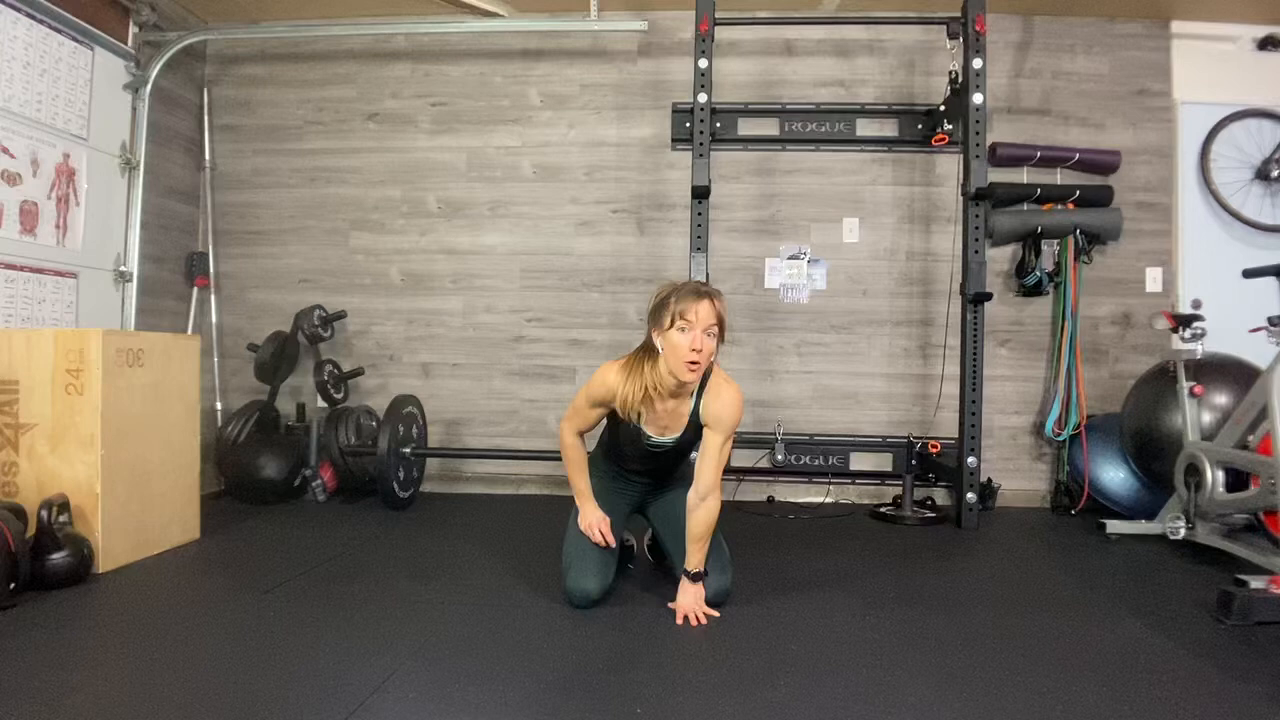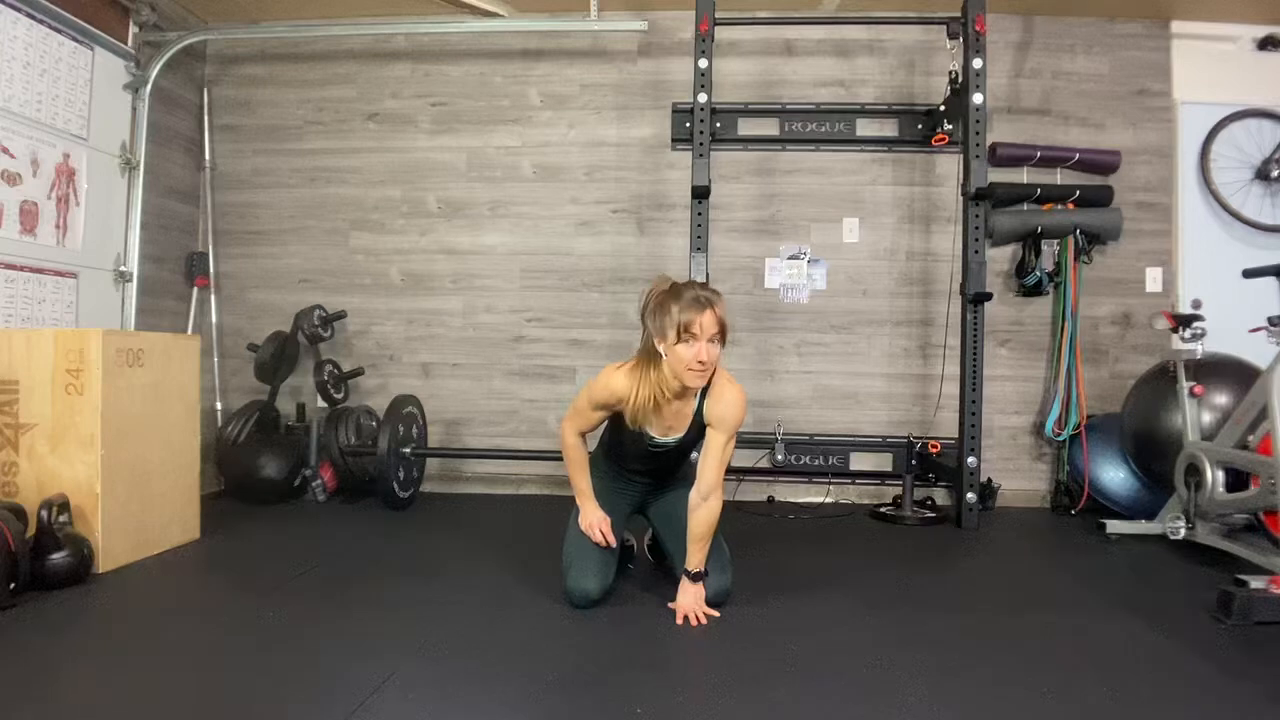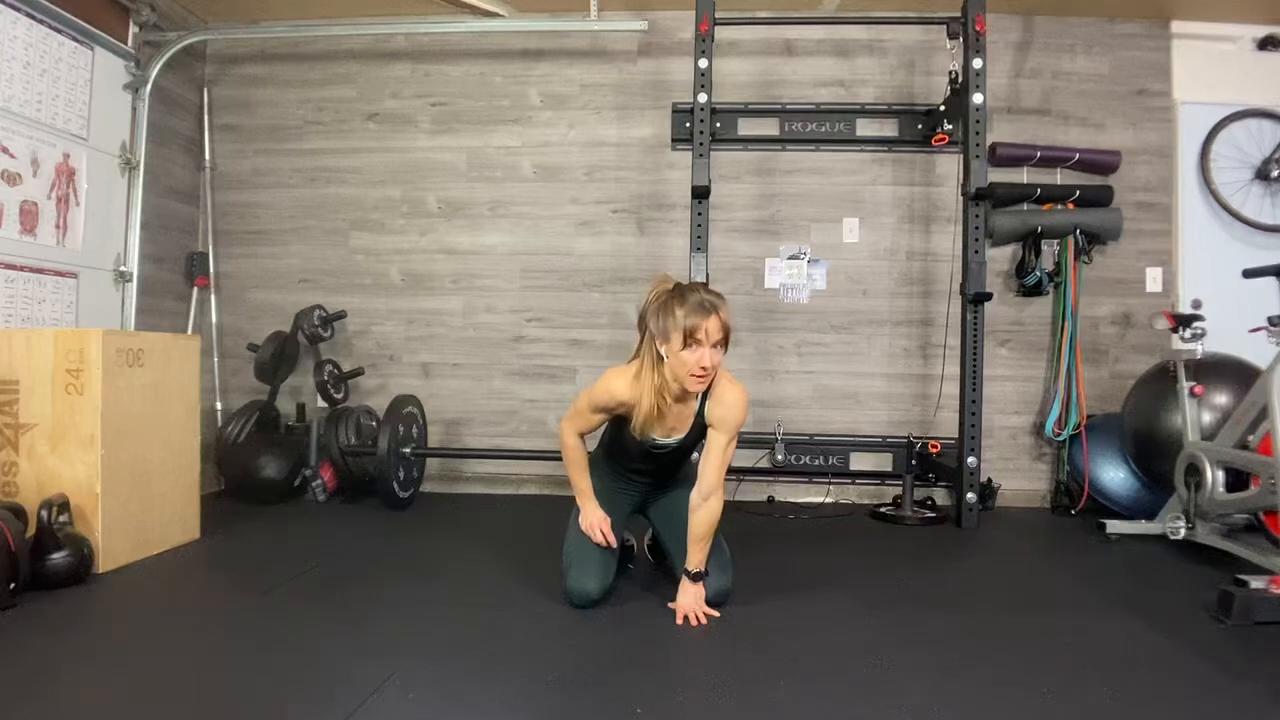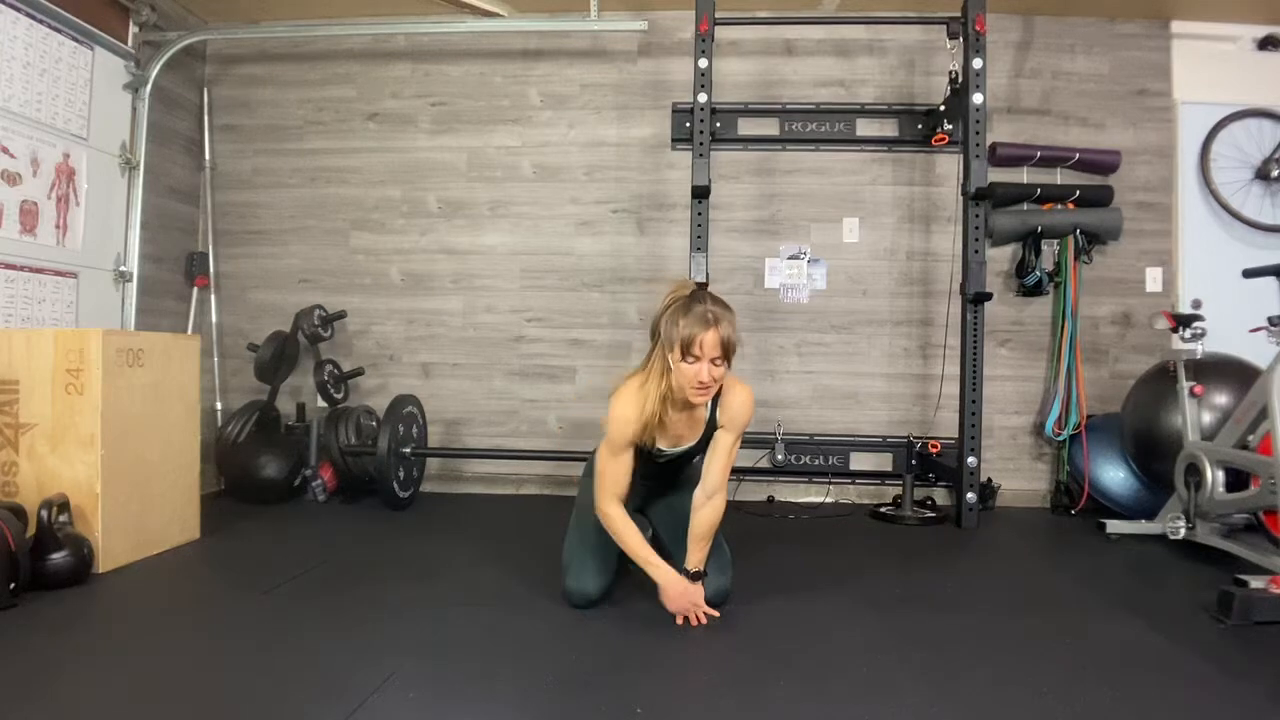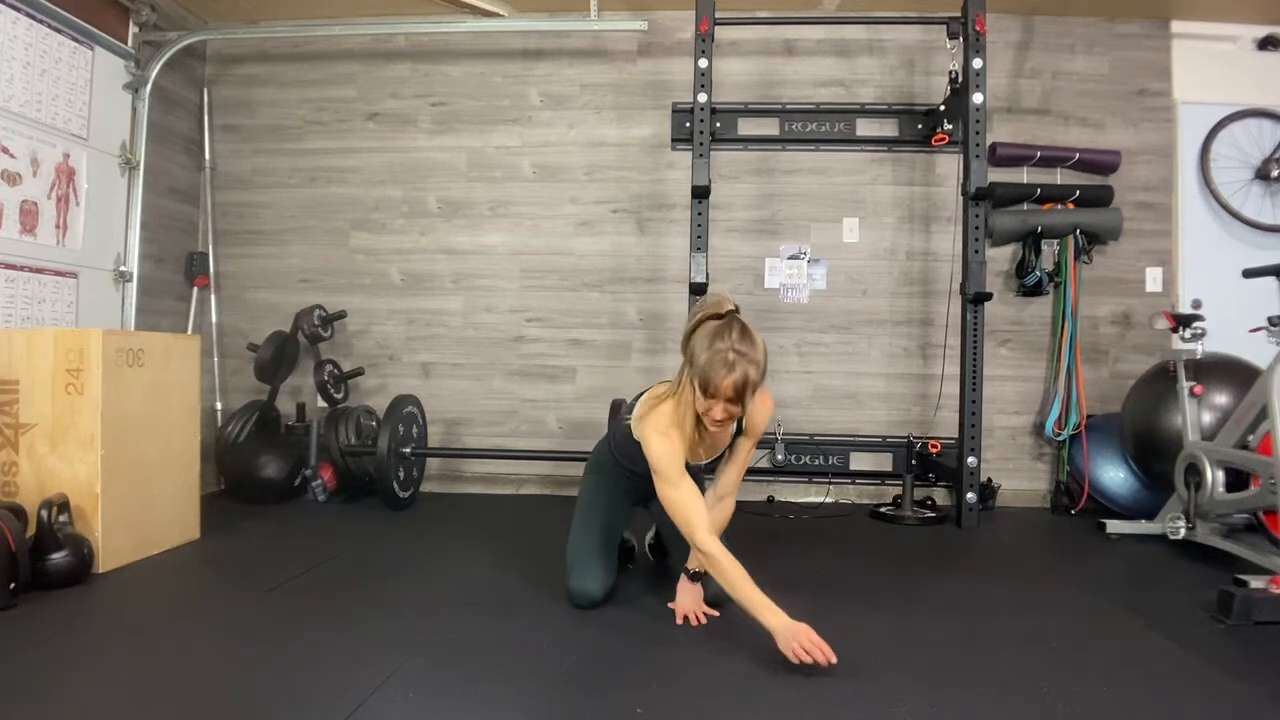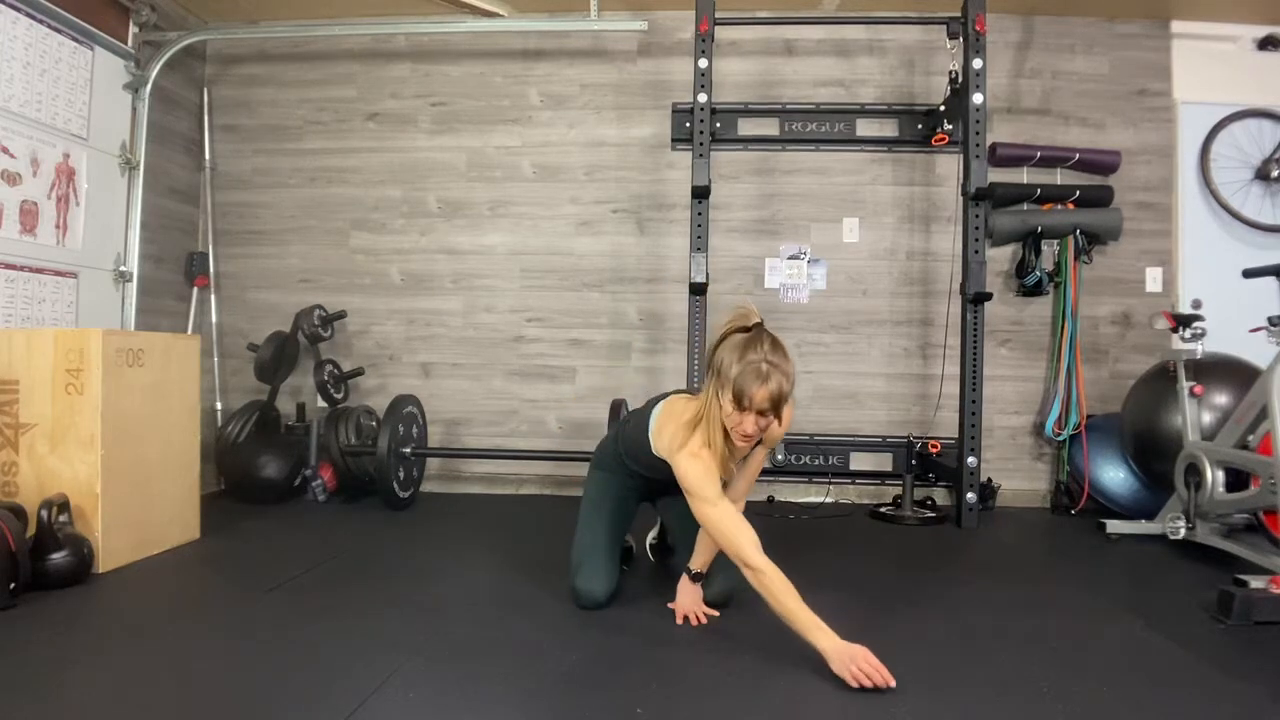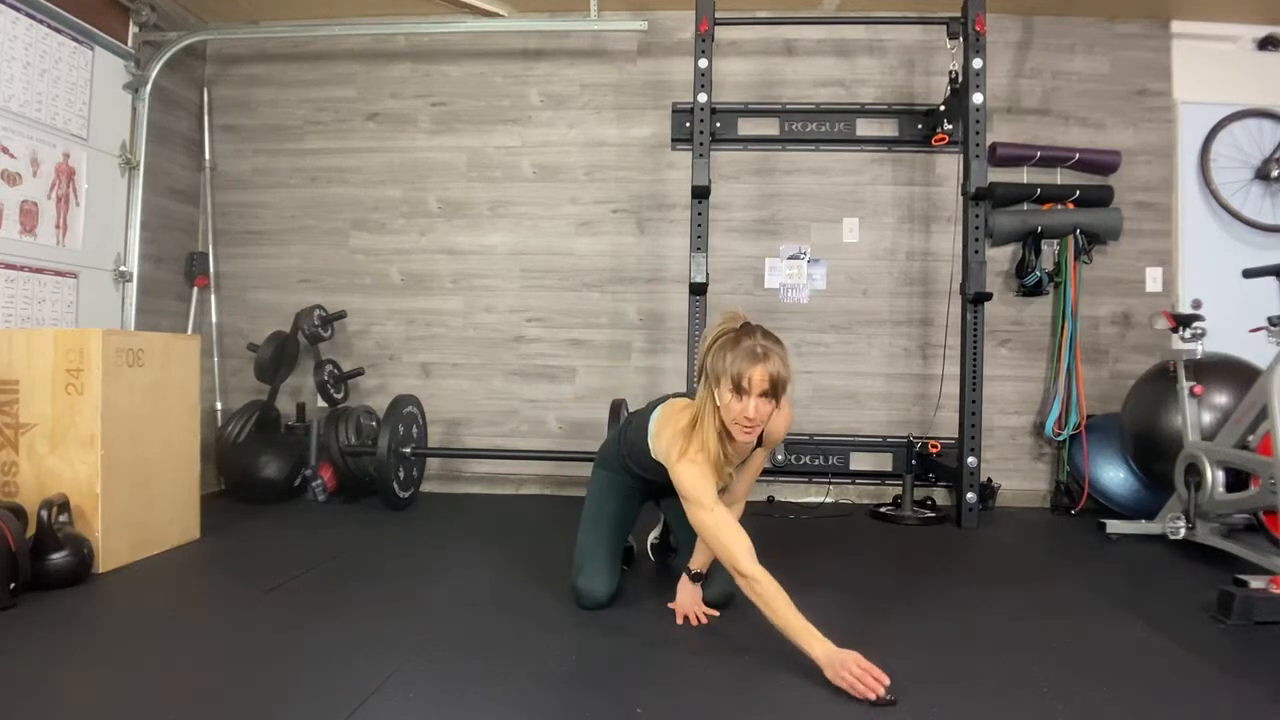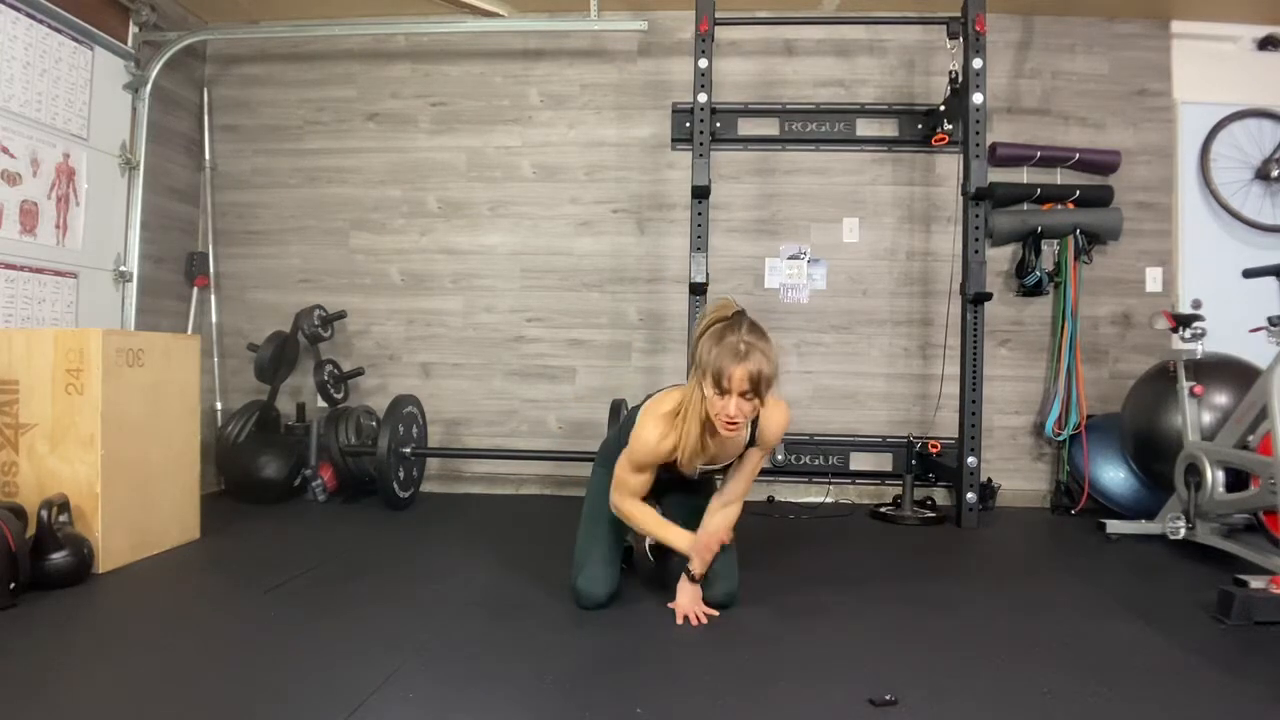
dt=0.4s
person 1, frame 1
left shoulder: (724, 397)
right shoulder: (617, 379)
left elbow: (705, 493)
right elbow: (570, 429)
left wrist: (692, 576)
right wrist: (586, 504)
left hip: (673, 480)
right hip: (612, 476)
left knee: (714, 589)
right knee: (583, 590)
left ankle: (661, 545)
right ankle: (618, 545)
person 1, frame 2
left shoulder: (727, 398)
right shoulder: (620, 382)
left elbow: (707, 494)
right elbow: (571, 430)
left wrist: (692, 575)
right wrist: (587, 504)
left hip: (673, 480)
right hip: (613, 477)
left knee: (714, 588)
right knee: (584, 591)
left ankle: (660, 544)
right ankle: (617, 545)
person 1, frame 3
left shoulder: (729, 398)
right shoulder: (622, 385)
left elbow: (708, 494)
right elbow: (570, 430)
left wrist: (692, 575)
right wrist: (587, 504)
left hip: (675, 481)
right hip: (613, 477)
left knee: (714, 588)
right knee: (584, 590)
left ankle: (661, 544)
right ankle: (617, 545)
person 1, frame 4
left shoulder: (736, 401)
right shoulder: (631, 403)
left elbow: (711, 495)
right elbow: (607, 504)
left wrist: (690, 575)
right wrist: (662, 574)
left hip: (678, 483)
right hip: (620, 478)
left knee: (715, 585)
right knee: (583, 591)
left ankle: (666, 550)
right ankle: (619, 547)
person 1, frame 5
left shoulder: (758, 410)
right shoulder: (663, 424)
left elbow: (722, 498)
right elbow: (706, 543)
left wrist: (691, 575)
right wrist: (779, 624)
left hip: (680, 477)
right hip: (617, 473)
left knee: (714, 590)
right knee: (587, 591)
left ankle: (661, 544)
right ankle: (620, 544)
person 1, frame 6
left shoulder: (773, 422)
right shoulder: (691, 444)
left elbow: (732, 502)
right elbow: (753, 562)
left wrist: (692, 575)
right wrist: (832, 647)
left hip: (673, 479)
right hip: (622, 469)
left knee: (718, 590)
right knee: (592, 592)
left ankle: (664, 540)
right ankle: (618, 542)
person 1, frame 7
left shoulder: (774, 424)
right shoulder: (688, 443)
left elbow: (731, 505)
right elbow: (747, 571)
left wrist: (692, 575)
right wrist: (827, 655)
right hip: (626, 469)
left knee: (719, 584)
right knee: (594, 593)
left ankle: (670, 537)
right ankle: (620, 537)
person 1, frame 8
left shoulder: (773, 420)
right shoulder: (659, 425)
left elbow: (729, 502)
right elbow: (621, 500)
left wrist: (692, 576)
right wrist: (685, 542)
left hip: (690, 479)
right hip: (625, 464)
left knee: (721, 592)
right knee: (592, 593)
left ankle: (665, 540)
